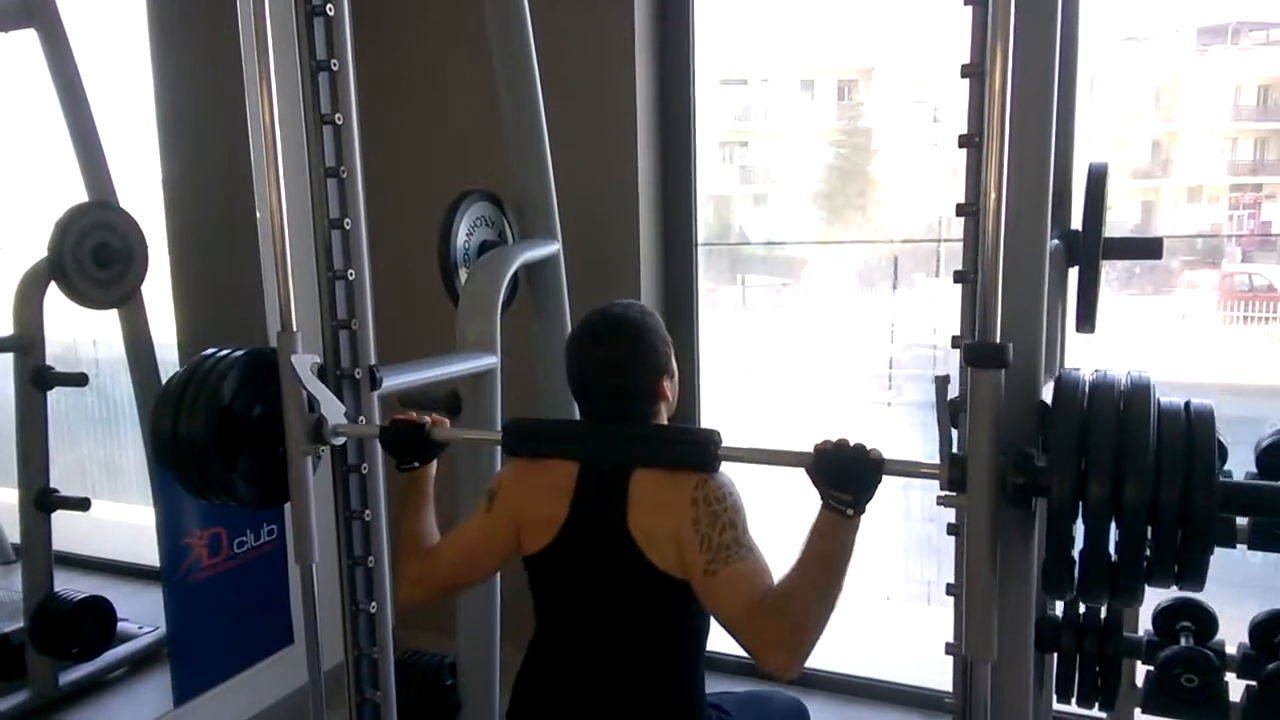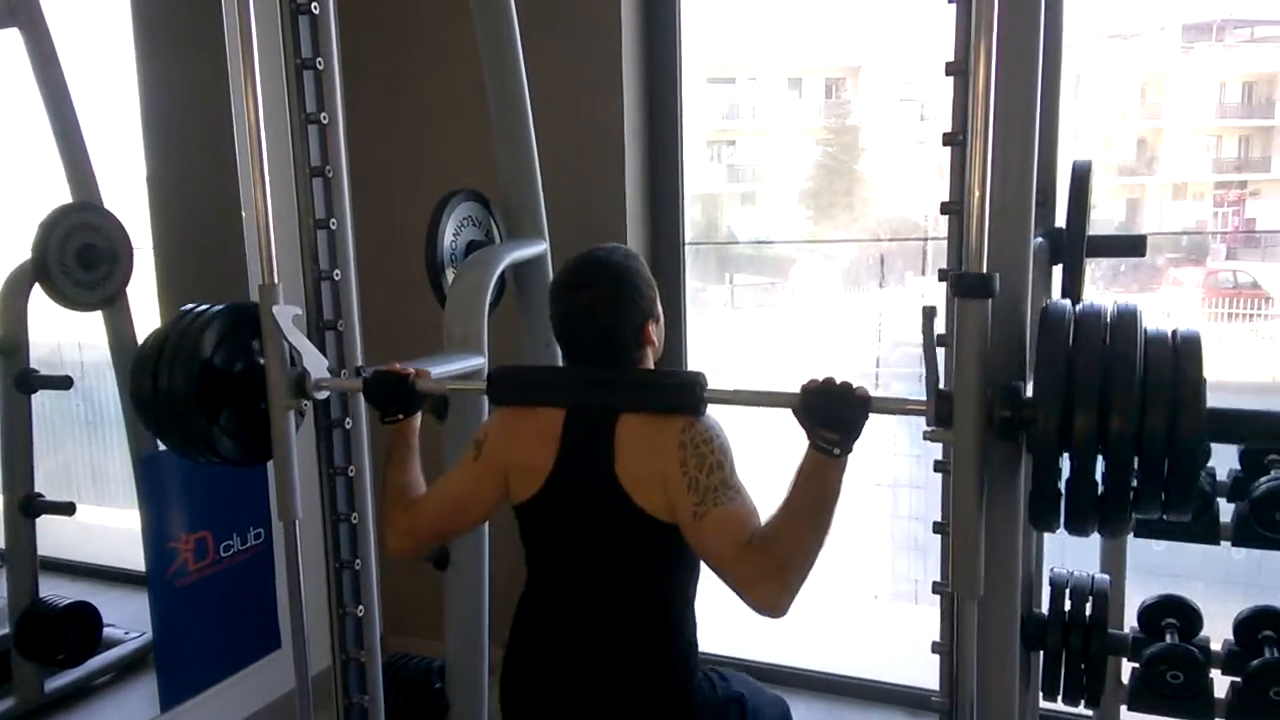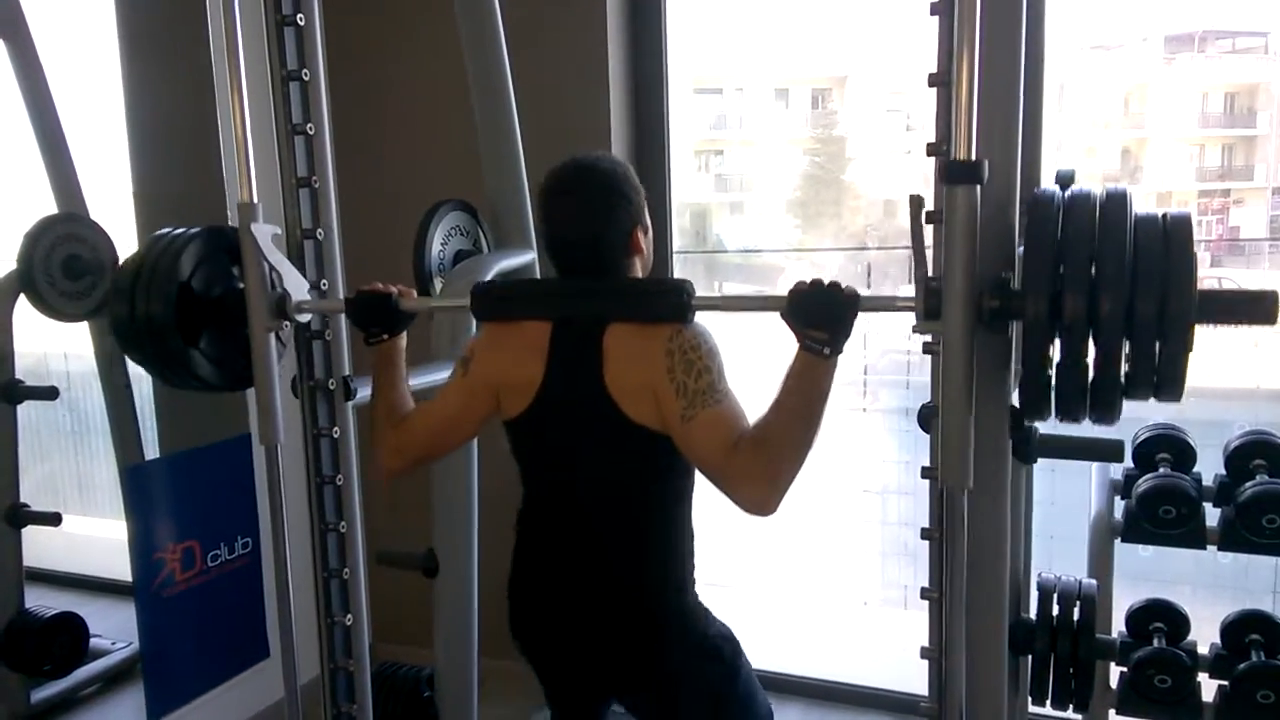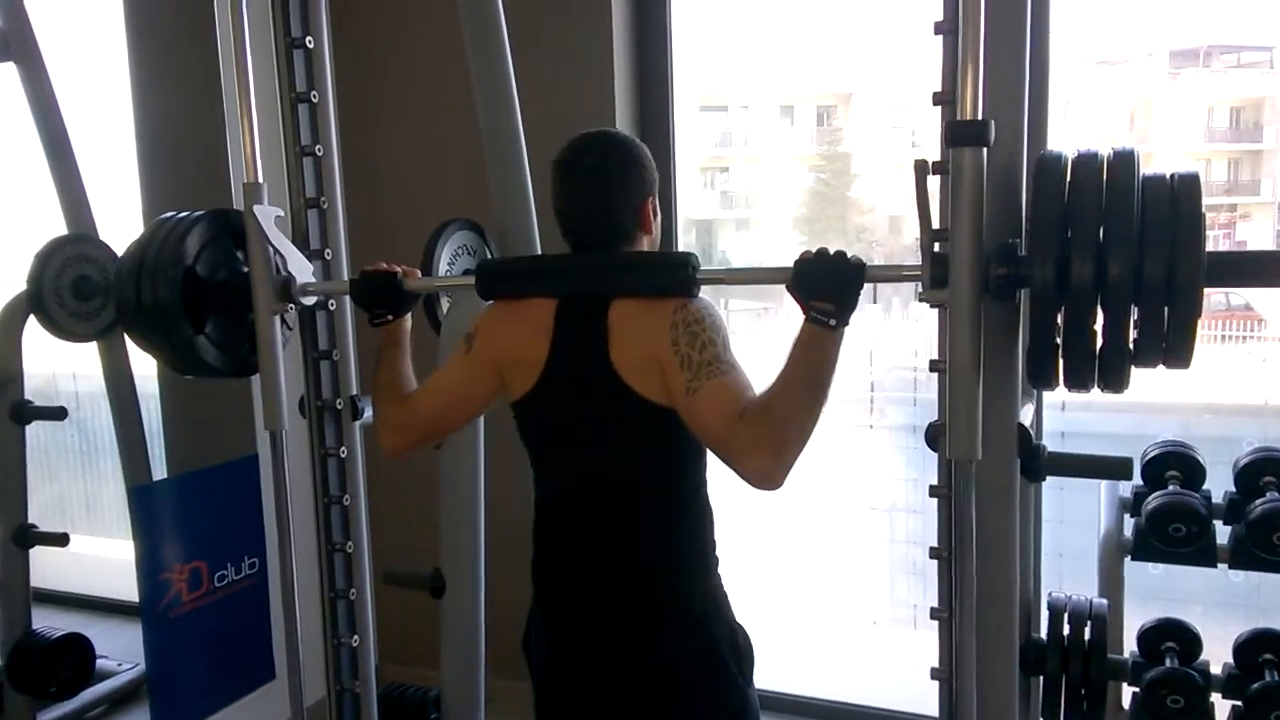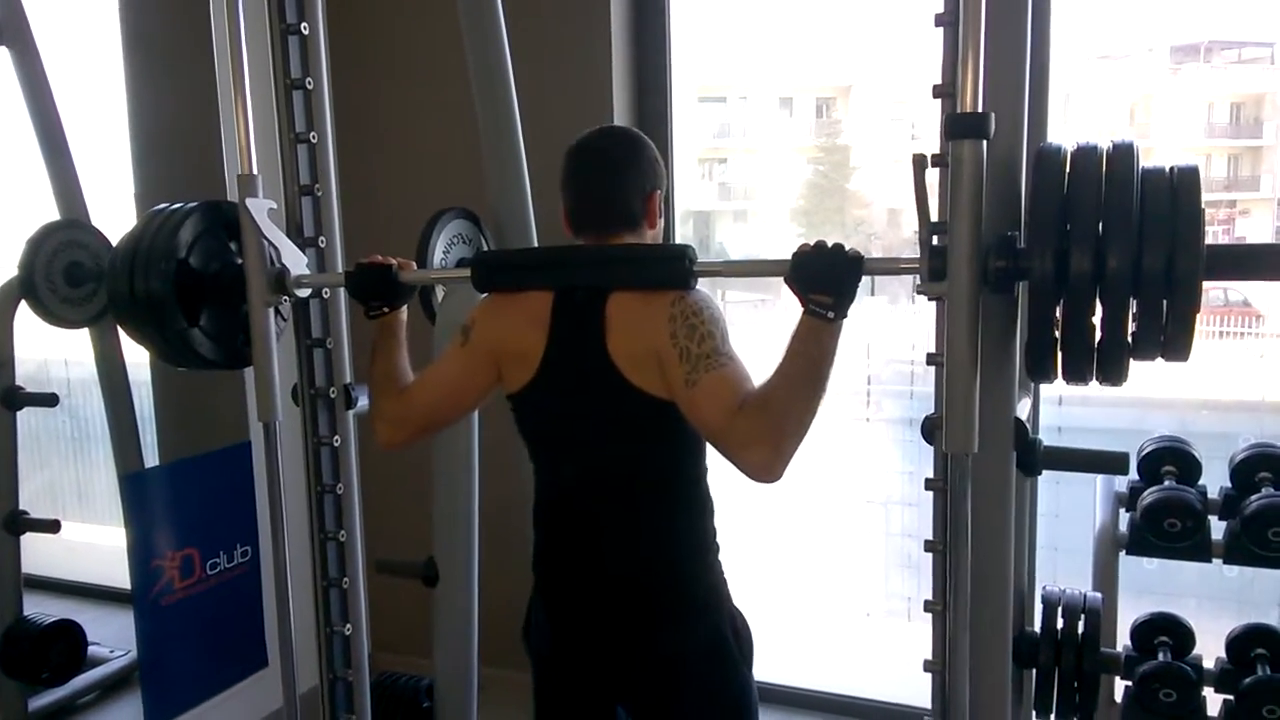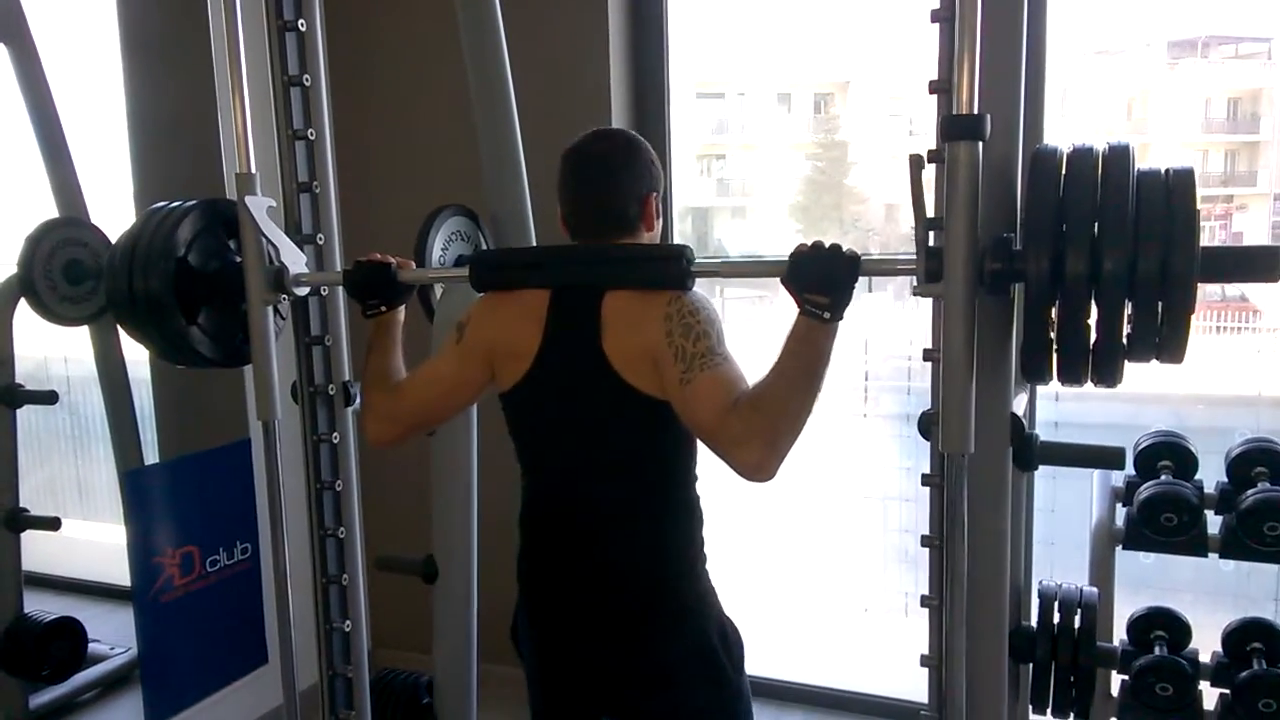
dt=0.3s
person 1, frame 1
left shoulder: (531, 477)
right shoulder: (690, 492)
left elbow: (416, 581)
right elbow: (779, 648)
left wrist: (420, 466)
right wrist: (840, 509)
person 1, frame 2
left shoulder: (518, 427)
right shoulder: (677, 436)
left elbow: (405, 532)
right elbow: (767, 585)
left wrist: (403, 418)
right wrist: (827, 448)
person 1, frame 3
left shoulder: (507, 341)
right shoulder: (664, 343)
left elbow: (397, 449)
right elbow: (756, 485)
left wrist: (389, 340)
right wrist: (817, 349)
left hip: (541, 613)
right hip: (649, 624)
person 1, frame 4
left shoulder: (511, 322)
right shoulder: (671, 319)
left elbow: (398, 429)
right elbow: (763, 458)
left wrist: (393, 321)
right wrist: (823, 320)
left hip: (565, 614)
right hip: (674, 618)
person 1, frame 5
left shoulder: (509, 313)
right shoulder: (669, 310)
left elbow: (395, 421)
right elbow: (761, 450)
left wrist: (389, 315)
right wrist: (822, 314)
left hip: (564, 606)
right hip: (675, 611)
person 1, frame 6
left shoulder: (504, 311)
right shoulder: (666, 309)
left elbow: (385, 419)
right elbow: (754, 448)
left wrist: (386, 311)
right wrist: (817, 314)
left hip: (550, 606)
right hip: (660, 613)
